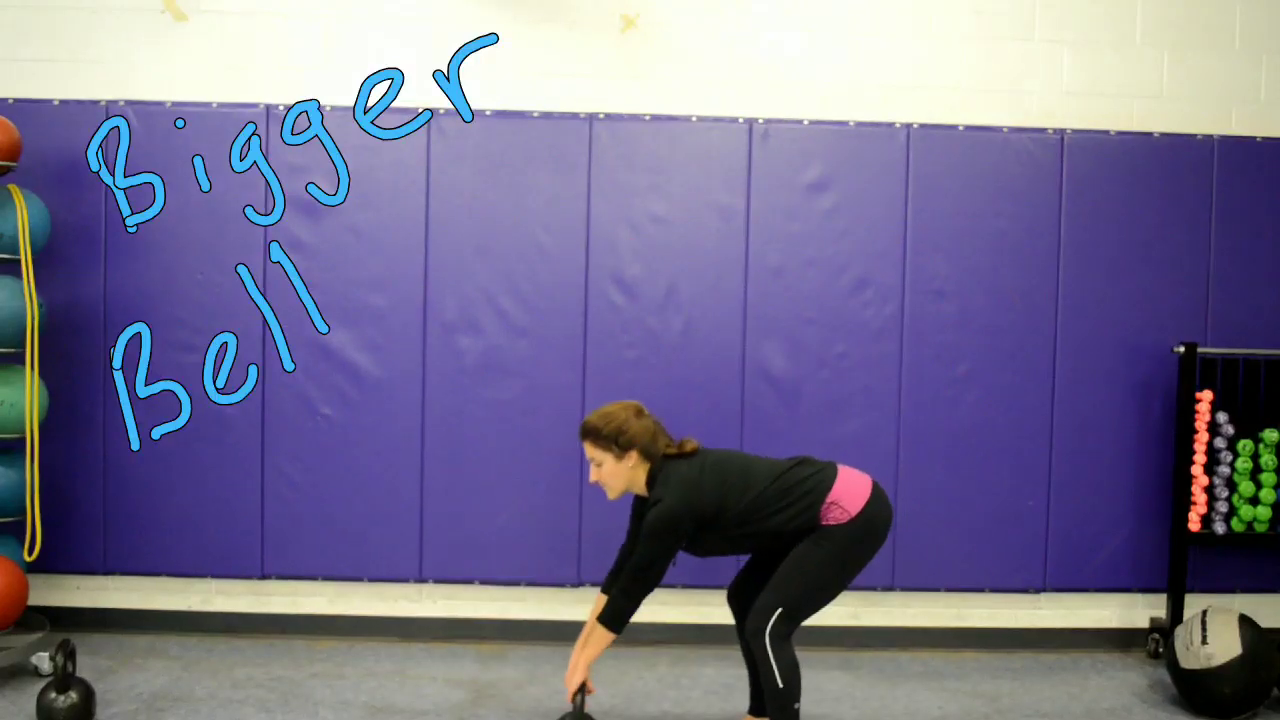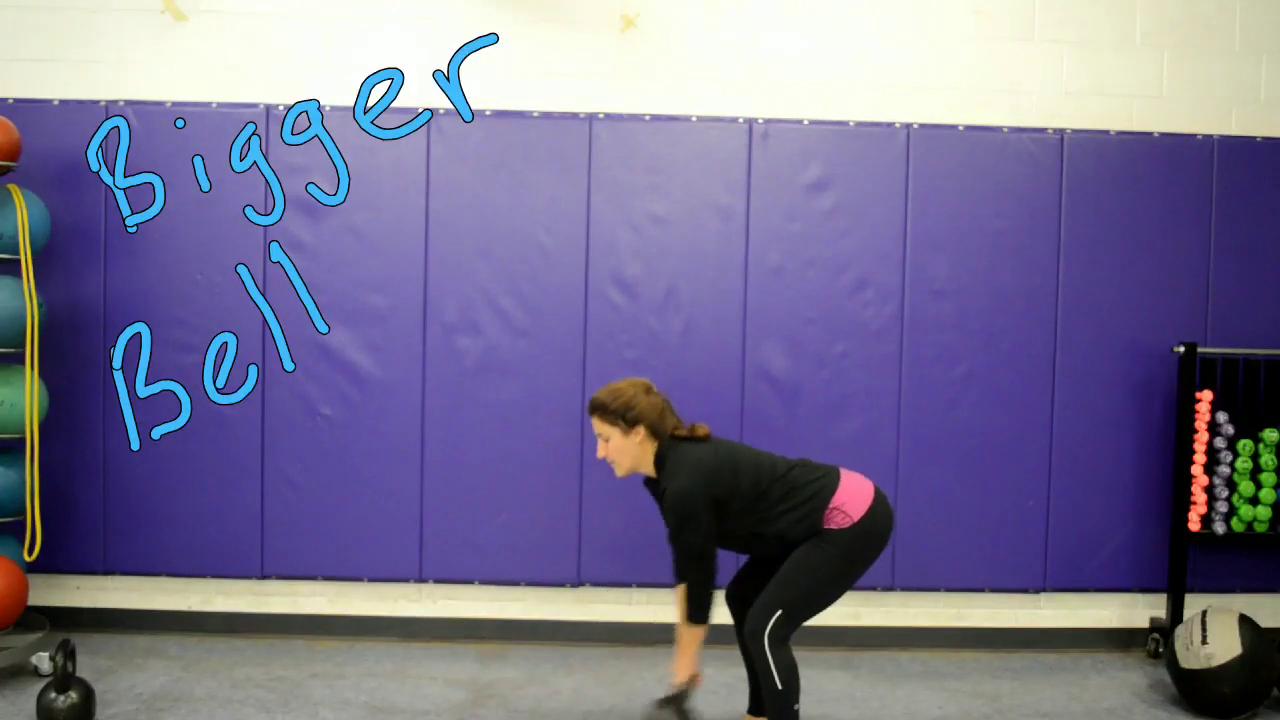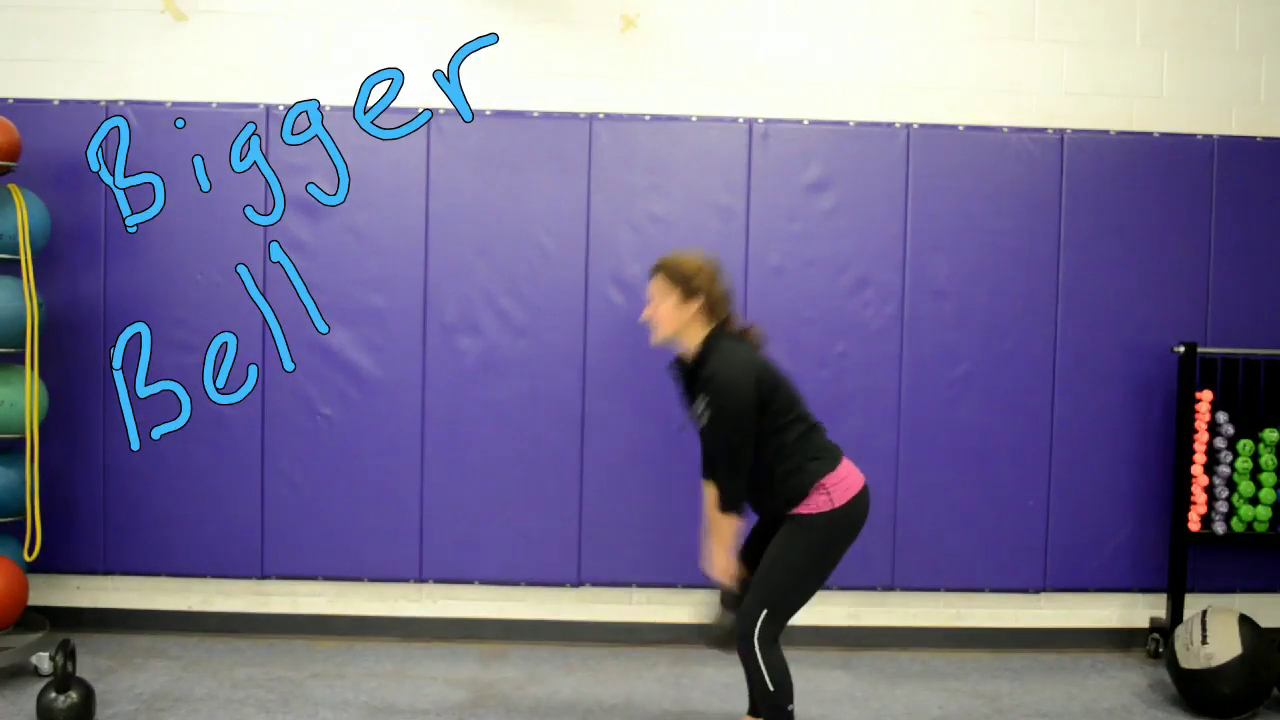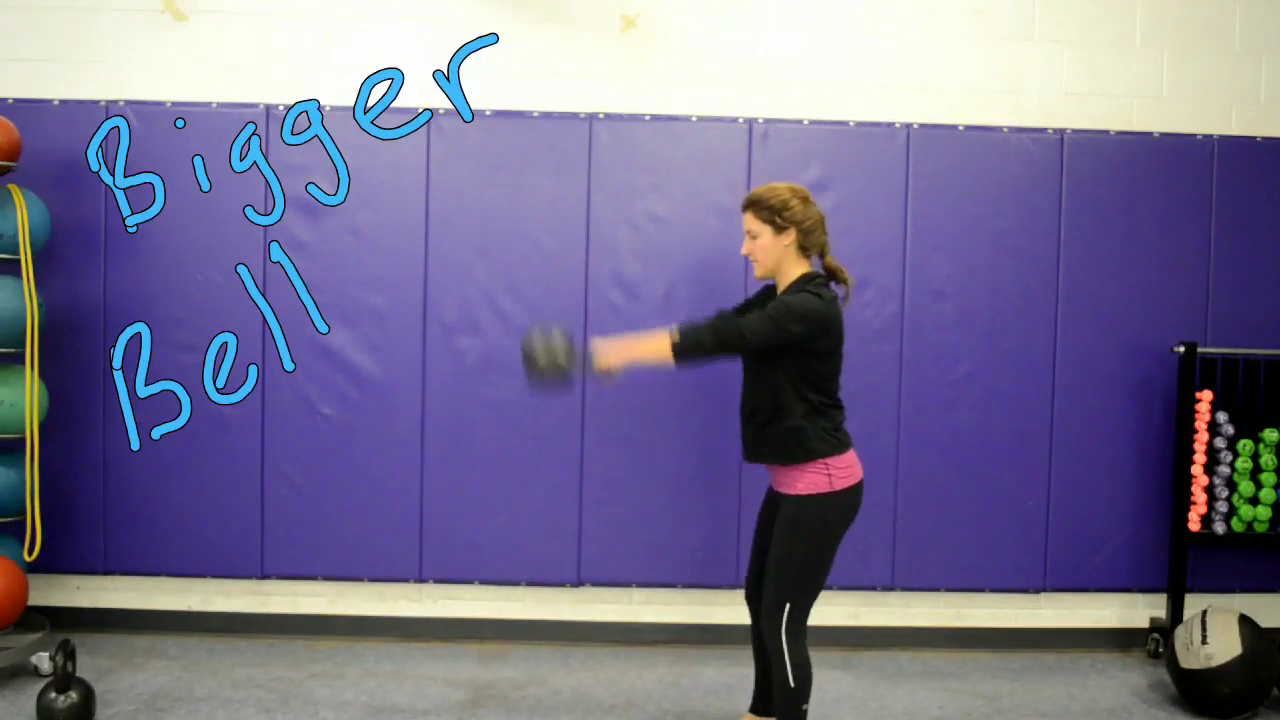
dt=0.7s
person 1, frame 1
left shoulder: (675, 500)
right shoulder: (660, 483)
left elbow: (634, 588)
right elbow: (624, 572)
left wrist: (583, 662)
right wrist: (580, 650)
left hip: (852, 515)
right hip: (824, 509)
left knee: (767, 626)
right knee: (744, 599)
person 1, frame 2
left shoulder: (686, 483)
right shoulder: (673, 466)
left elbow: (700, 575)
right elbow: (689, 566)
left wrist: (687, 658)
right wrist: (685, 648)
left hip: (853, 520)
right hip: (829, 513)
left knee: (766, 627)
right knee: (743, 598)
person 1, frame 3
left shoulder: (729, 372)
right shoulder: (696, 365)
left elbow: (733, 471)
right elbow: (717, 465)
left wrist: (724, 555)
right wrist: (717, 546)
left hip: (826, 503)
right hip: (792, 500)
left knee: (755, 624)
right knee: (740, 603)
person 1, frame 4
left shoulder: (808, 309)
right shoulder: (779, 300)
left elbow: (718, 341)
right elbow: (716, 330)
left wrist: (622, 353)
right wrist: (622, 349)
left hip: (821, 486)
right hip: (792, 481)
left knee: (783, 617)
right knee: (761, 600)
